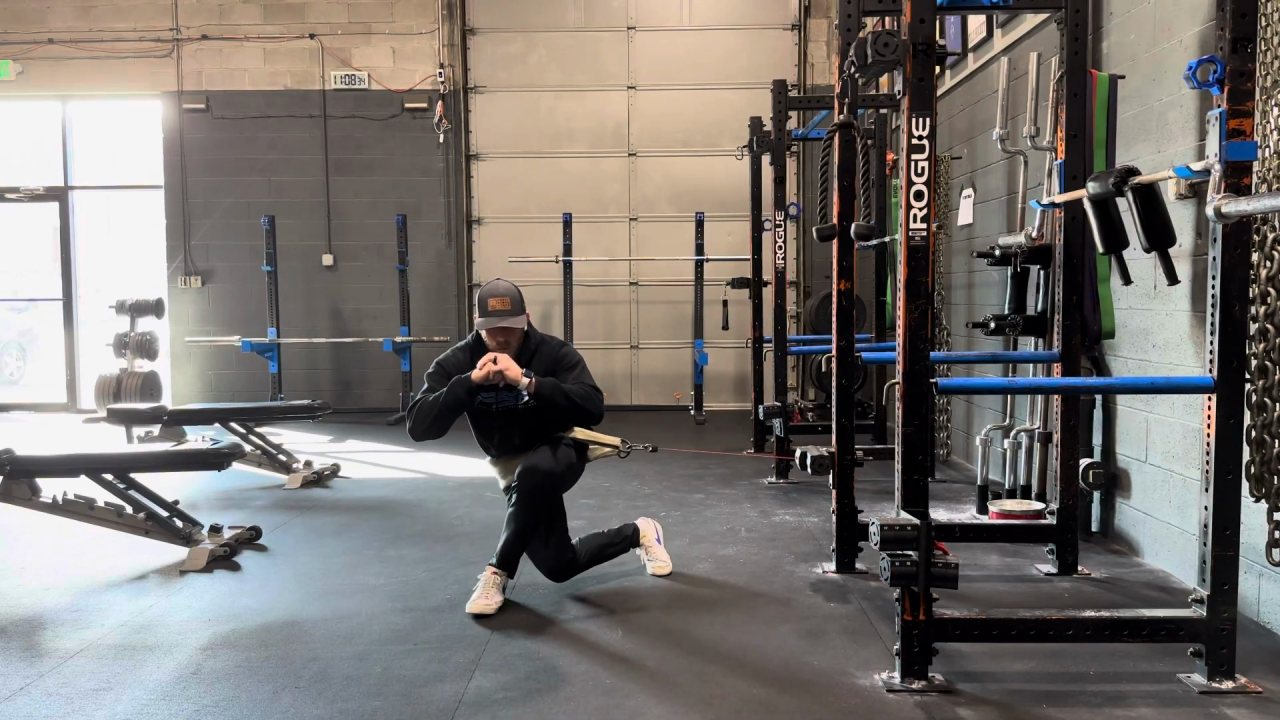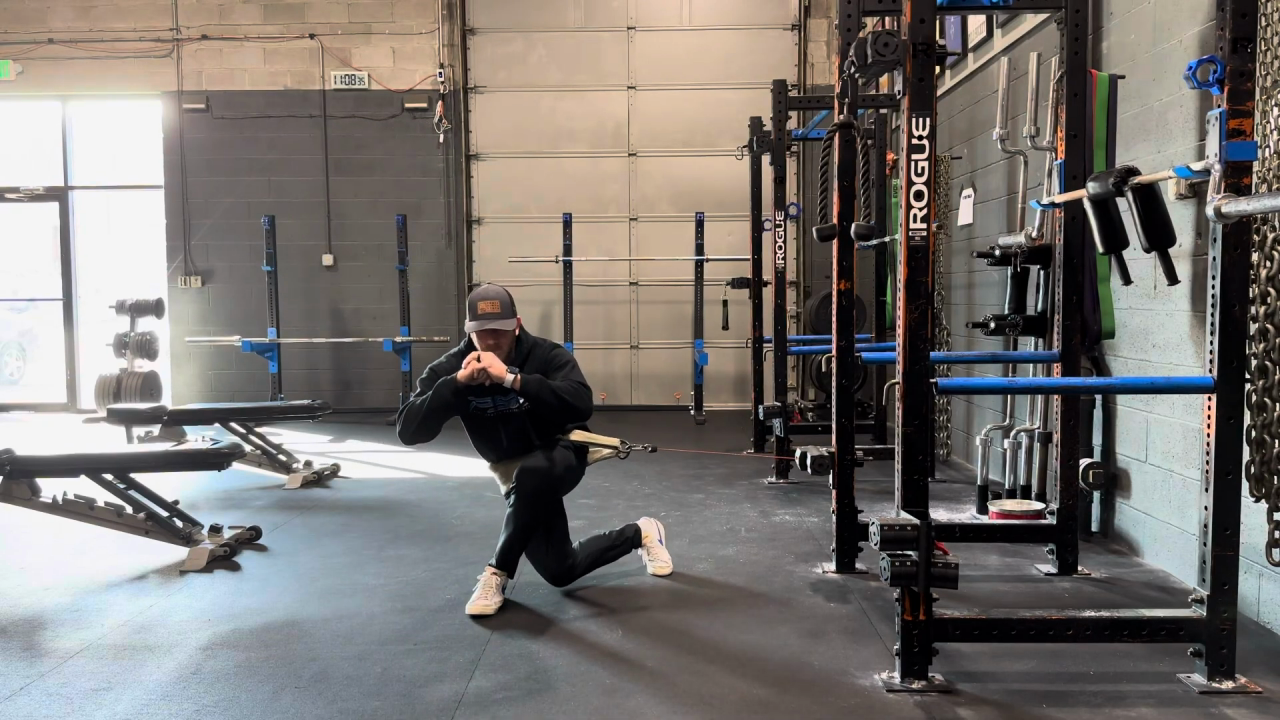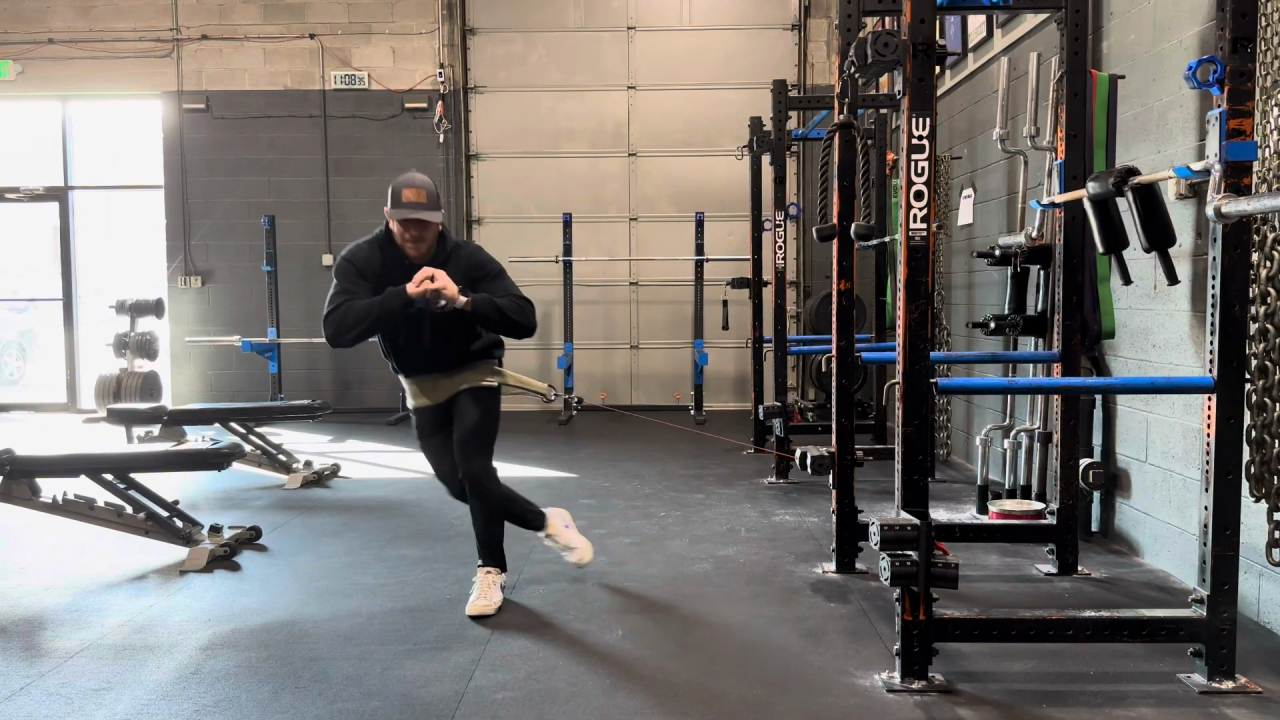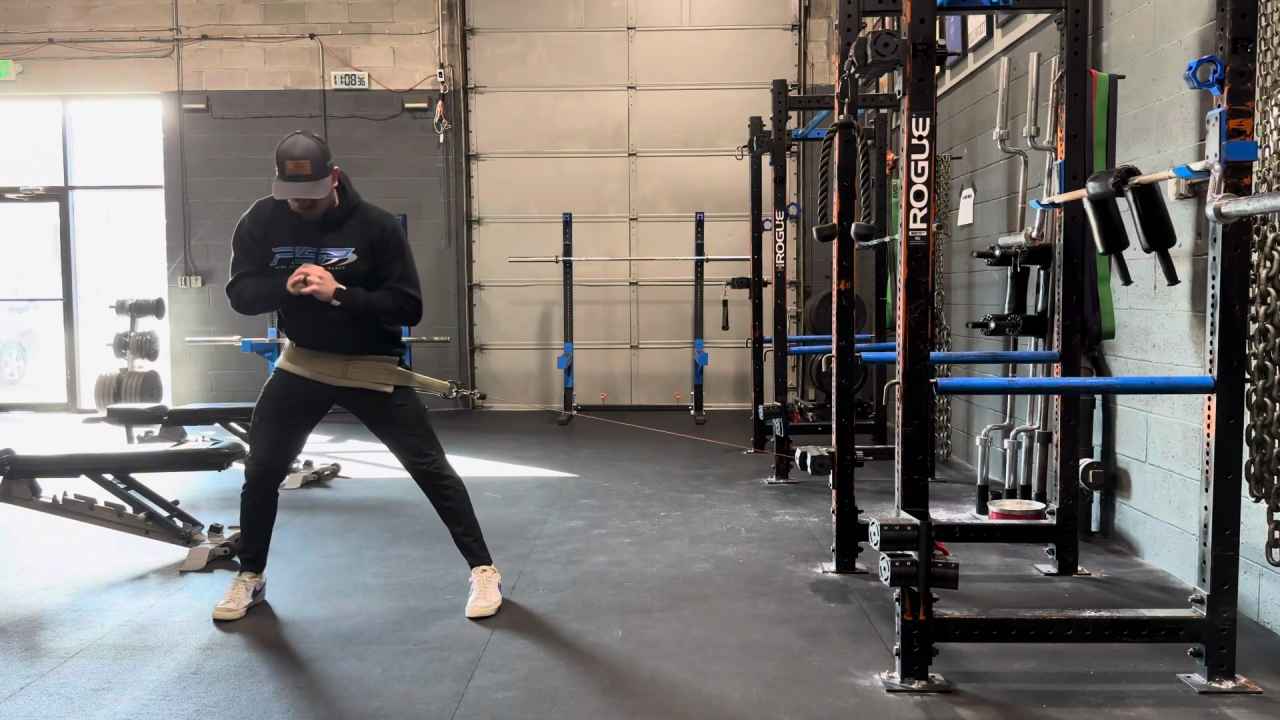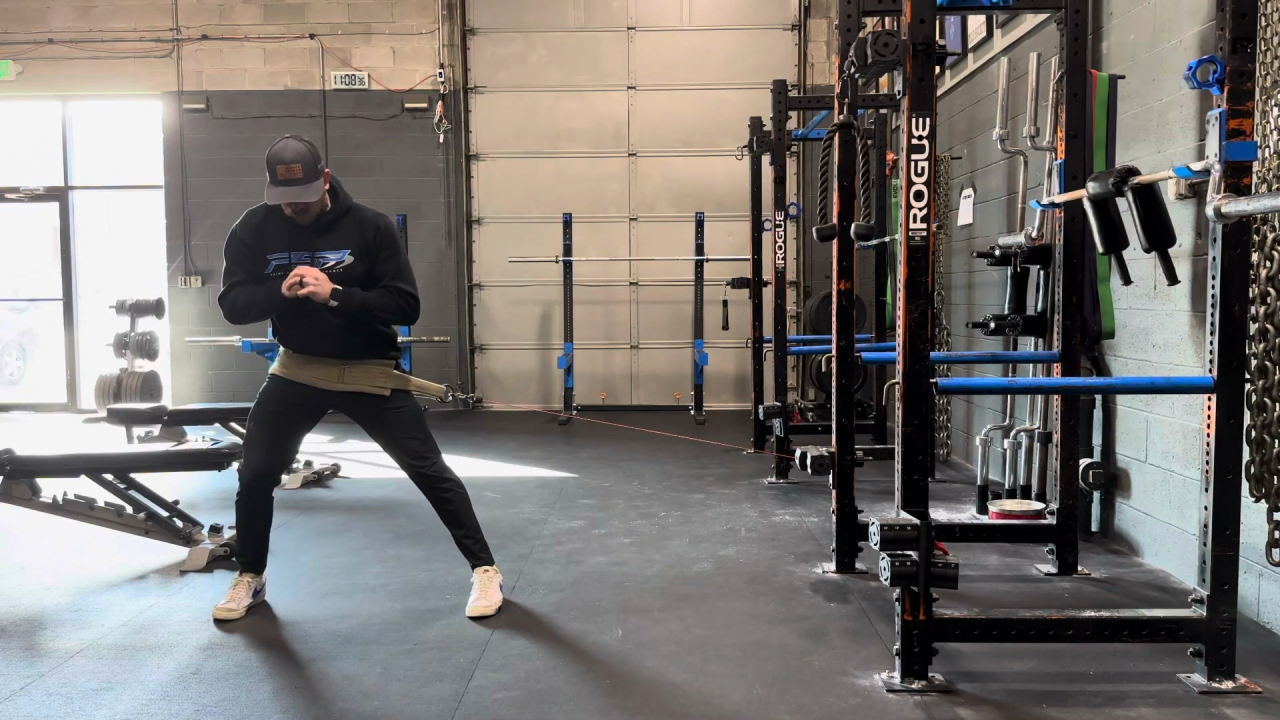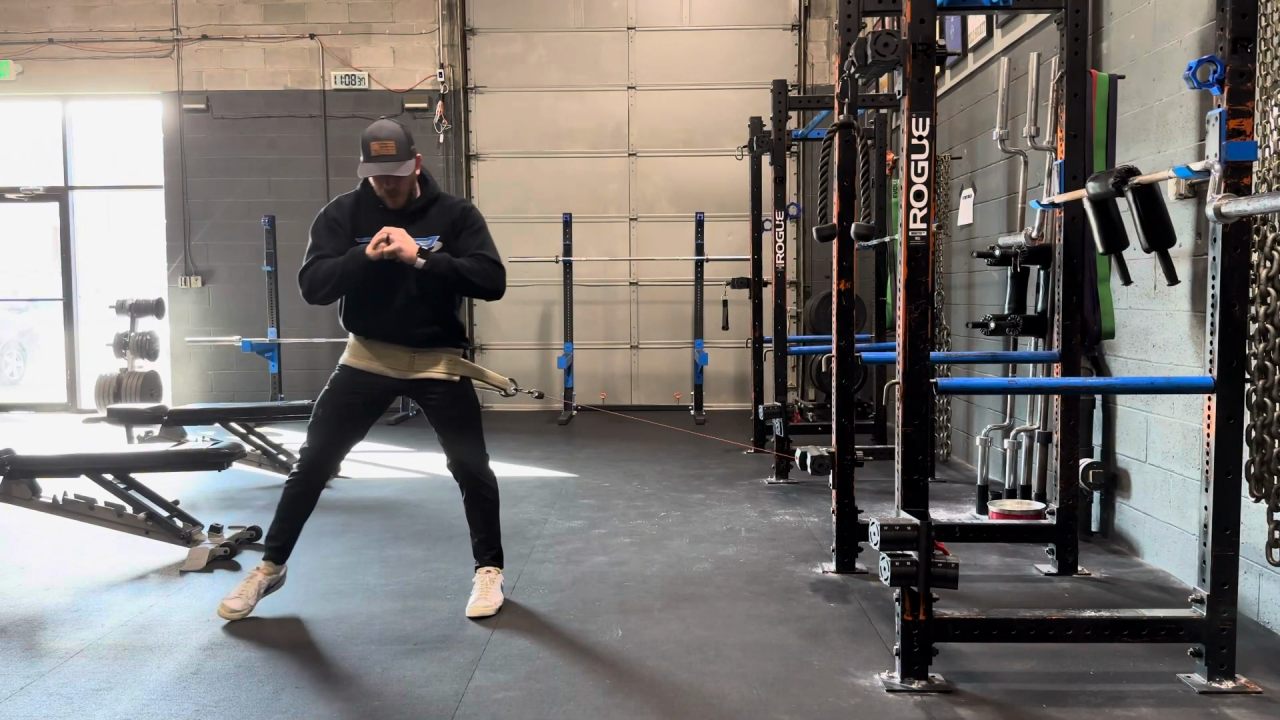
dt=0.5s
person 1, frame 1
left shoulder: (554, 352)
right shoulder: (456, 363)
left elbow: (593, 409)
right elbow: (418, 427)
left wrist: (526, 380)
right wrist: (470, 381)
left hip: (559, 449)
right hip: (511, 466)
left knee: (533, 476)
right knee: (559, 566)
left ankle: (498, 573)
right ankle: (638, 534)
person 1, frame 2
left shoulder: (546, 355)
right shoulder: (448, 369)
left elbow: (580, 406)
right elbow: (409, 431)
left wrist: (510, 378)
right wrist: (456, 383)
left hip: (560, 450)
right hip: (513, 471)
left knee: (531, 478)
right knee: (560, 571)
left ankle: (498, 574)
right ankle: (641, 533)
person 1, frame 3
left shoulder: (468, 258)
right shoulder: (360, 261)
left elbow: (524, 321)
right elbow: (337, 330)
left wrist: (461, 300)
right wrist: (404, 294)
left hip: (473, 372)
right hip: (422, 386)
left knee: (475, 470)
right knee: (461, 485)
left ankle: (490, 570)
right ankle: (546, 522)
person 1, frame 4
left shoulder: (377, 226)
right shoulder: (260, 221)
left elbow: (409, 308)
right elbow: (240, 294)
left wrist: (338, 294)
right wrist: (286, 287)
left hip: (371, 365)
left knee: (430, 467)
right knee: (261, 470)
left ankle: (483, 569)
right ankle: (250, 577)
person 1, frame 5
left shoulder: (370, 227)
right shoulder: (254, 229)
left elbow: (406, 306)
right elbow: (233, 305)
left wrist: (335, 294)
right wrist: (280, 292)
left hip: (370, 369)
right hip: (298, 368)
left knee: (428, 470)
right knee: (254, 473)
left ankle: (484, 569)
right ankle: (249, 577)
person 1, frame 6
left shoulder: (454, 214)
right shoulder: (342, 214)
left elbow: (491, 281)
right elbow: (312, 287)
left wrist: (419, 258)
right wrist: (366, 255)
left hip: (436, 357)
right hip: (368, 356)
left knee: (471, 466)
right knee: (313, 462)
left ankle: (489, 570)
right ankle: (271, 567)
